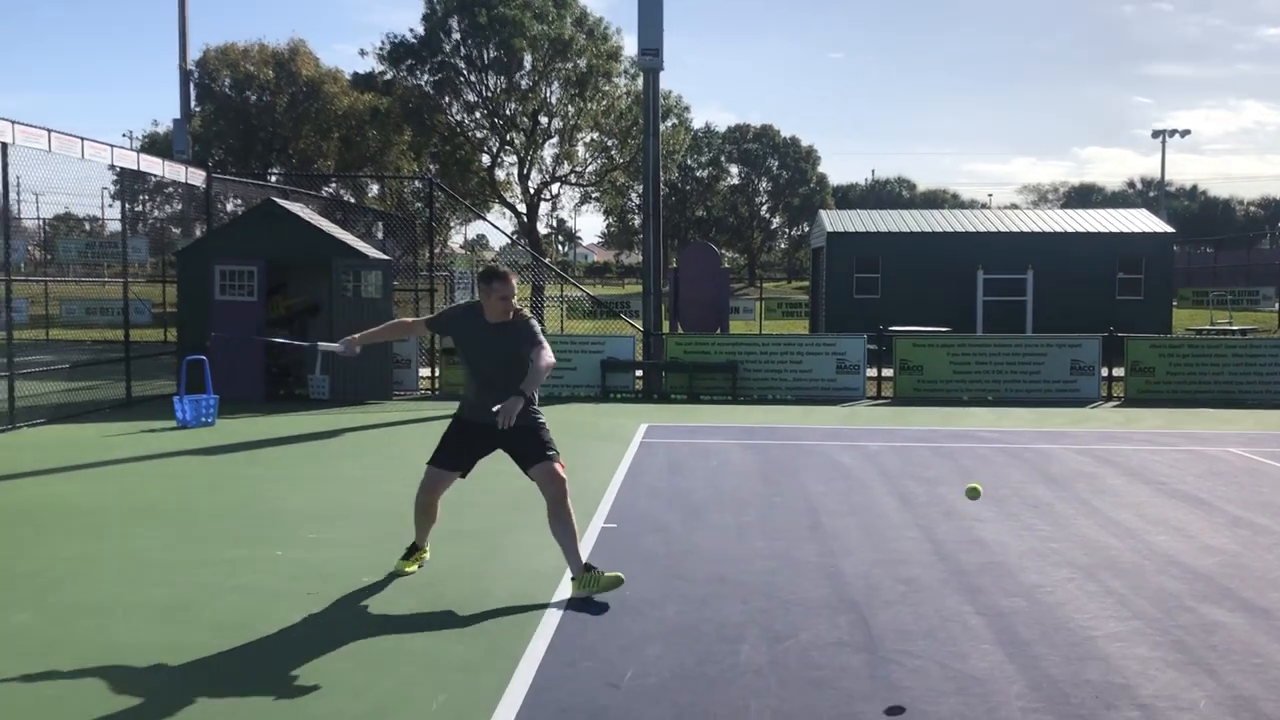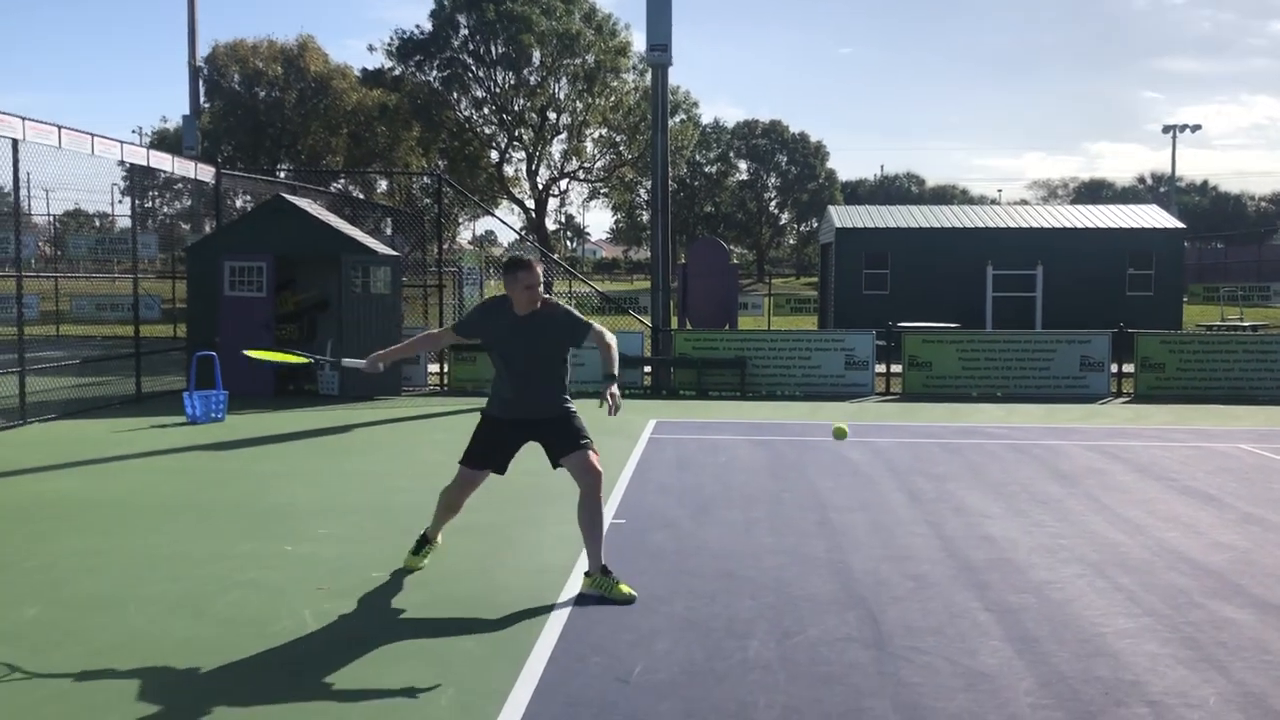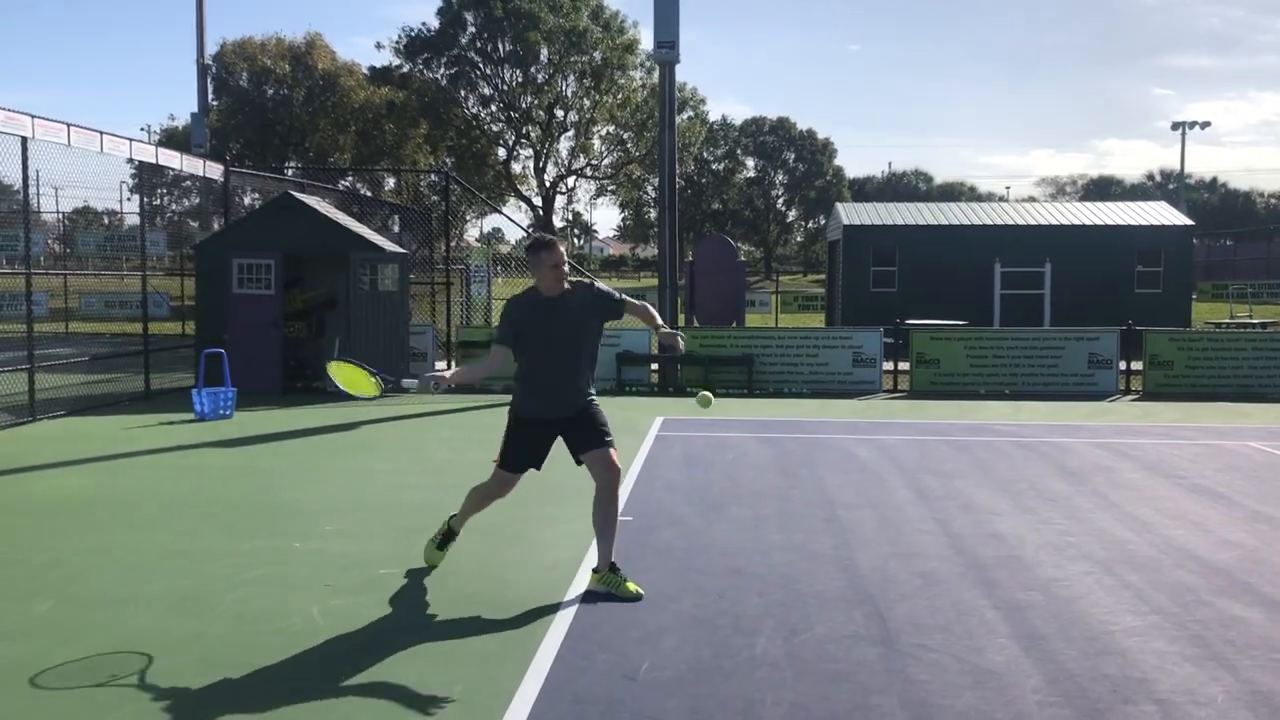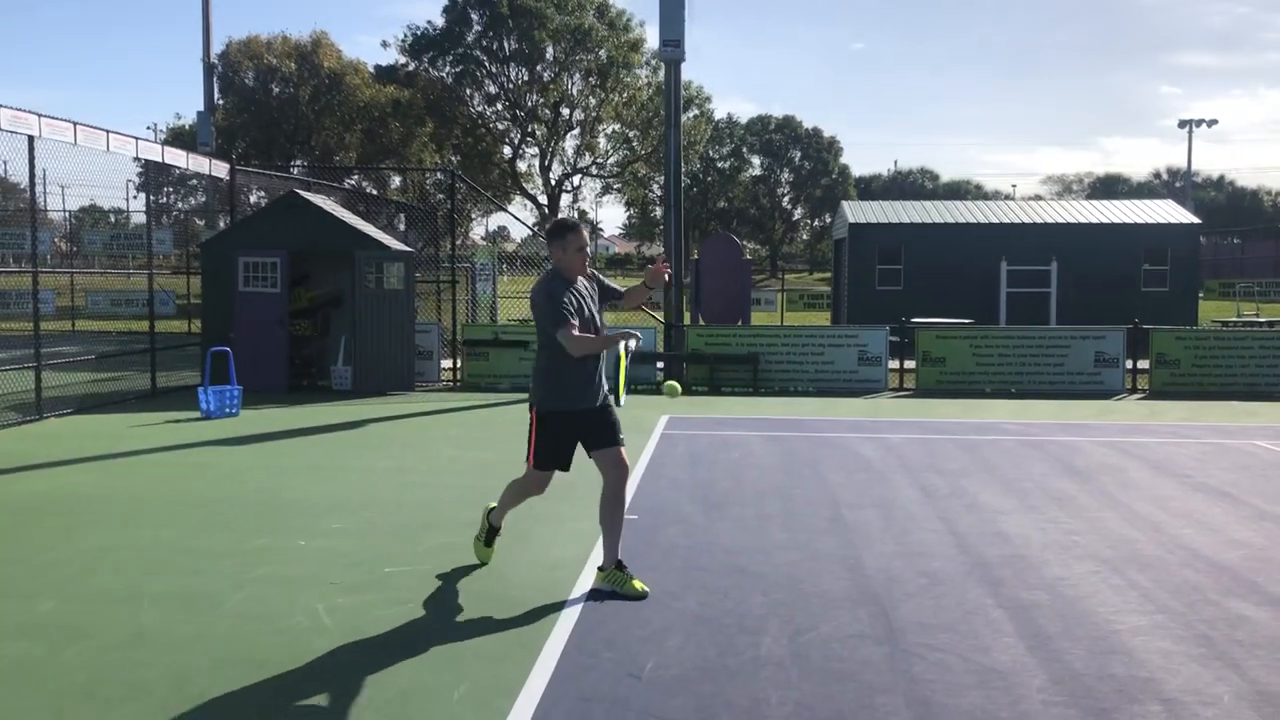
dt=0.1s
person 1, frame 1
left shoulder: (525, 325)
right shoulder: (462, 316)
left elbow: (545, 361)
right elbow: (411, 325)
left wrist: (519, 397)
right wrist: (361, 338)
left hip: (521, 416)
right hip: (474, 418)
left knee: (556, 483)
right knee: (429, 488)
left ankle: (582, 575)
right ankle: (419, 548)
person 1, frame 2
left shoulder: (557, 313)
right shoulder: (488, 314)
left elbow: (604, 339)
right elbow: (439, 338)
left wrist: (611, 379)
right wrist: (389, 354)
left hip: (553, 409)
right hip: (504, 413)
left knee: (591, 476)
right knee: (462, 486)
left ankle: (597, 574)
right ankle: (430, 537)
person 1, frame 3
left shoulder: (588, 294)
right shoulder: (519, 309)
left elbow: (637, 306)
right elbow: (494, 362)
left wrist: (661, 329)
right wrist: (454, 375)
left hip: (580, 404)
right hip: (532, 409)
left knee: (609, 473)
right knee: (500, 484)
left ankle: (604, 571)
right ankle: (454, 527)
person 1, frame 4
left shoulder: (589, 279)
right shoulder: (550, 291)
left elbow: (628, 299)
right elbow: (575, 345)
left wrist: (654, 278)
right wrist: (619, 337)
left hip: (593, 397)
right hip: (553, 403)
left knee: (617, 470)
right knee: (537, 480)
left ankle: (610, 567)
right ankle: (495, 515)
